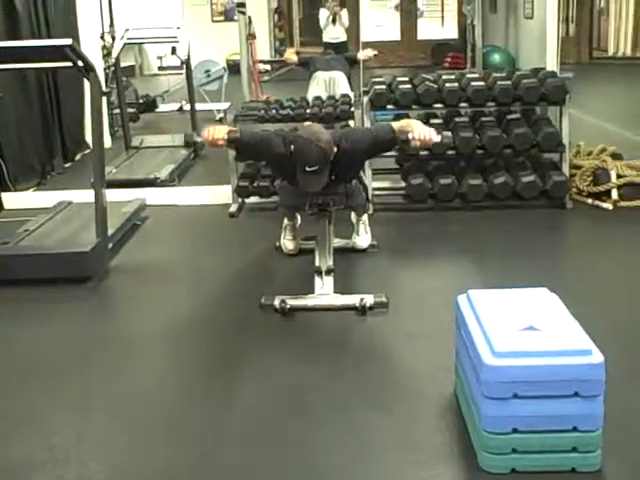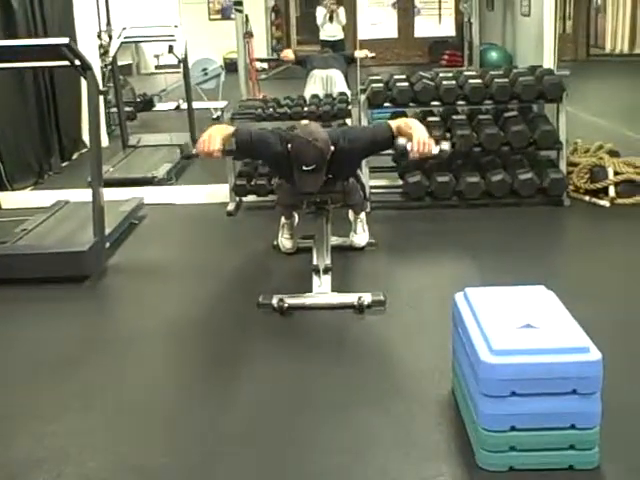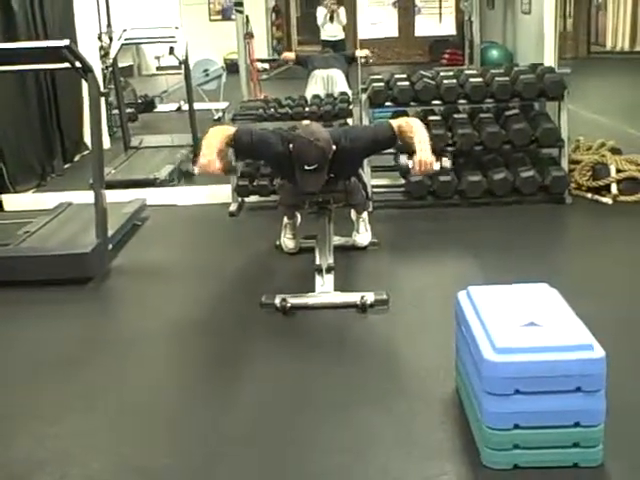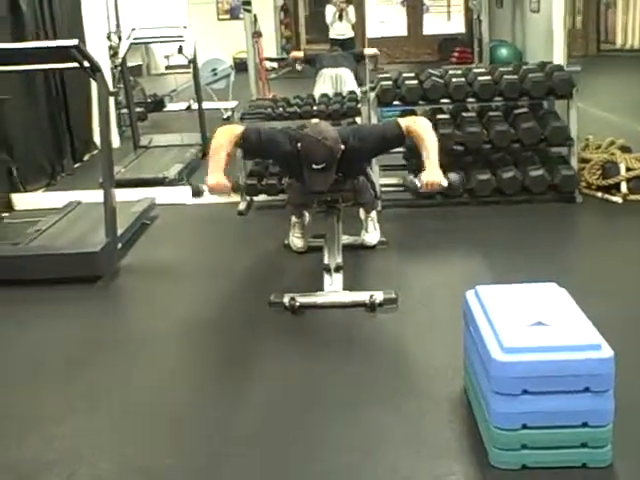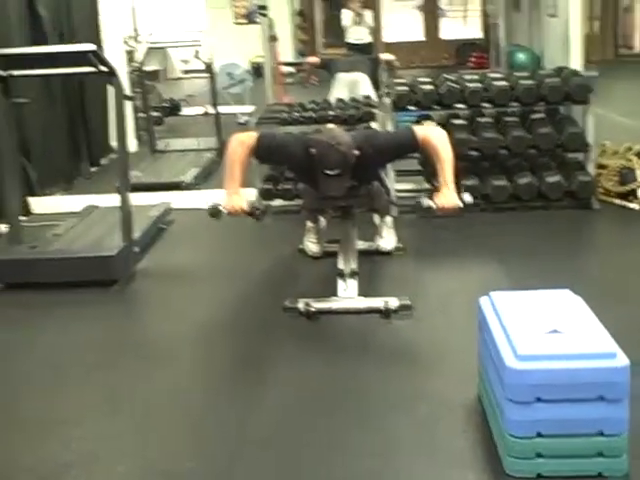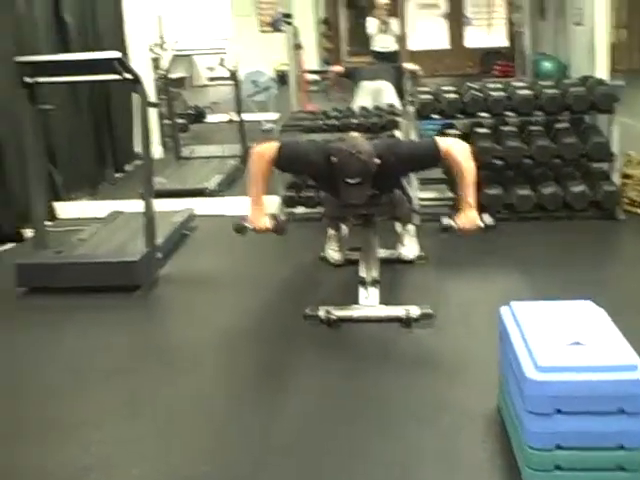
dt=0.1s
person 1, frame 1
left shoulder: (353, 144)
right shoulder: (277, 147)
left elbow: (405, 127)
right elbow: (227, 134)
left wrist: (421, 130)
right wrist: (215, 133)
left hip: (344, 183)
left knee: (358, 203)
right knee: (289, 204)
left ankle: (360, 218)
right ankle: (290, 222)
person 1, frame 2
left shoulder: (350, 143)
right shoulder: (275, 146)
left elbow: (406, 124)
right elbow: (221, 131)
left wrist: (420, 136)
right wrist: (210, 140)
left hip: (341, 180)
left knee: (356, 201)
right knee: (286, 203)
left ankle: (358, 216)
right ankle: (288, 220)
person 1, frame 3
left shoulder: (351, 143)
right shoulder: (277, 146)
left elbow: (407, 123)
right elbow: (222, 132)
left wrist: (423, 150)
right wrist: (209, 155)
left hip: (343, 180)
left knee: (357, 199)
right knee: (288, 203)
left ankle: (360, 216)
right ankle: (291, 220)
person 1, frame 4
left shoulder: (359, 141)
right shoulder: (285, 145)
left elbow: (418, 123)
right elbow: (227, 132)
left wrist: (432, 167)
right wrist: (216, 172)
left hip: (350, 178)
right hip: (300, 177)
left knee: (366, 198)
right knee: (296, 202)
left ankle: (369, 215)
right ankle: (299, 219)
person 1, frame 5
left shoulder: (373, 147)
right shoulder: (299, 150)
left elbow: (433, 133)
right elbow: (241, 140)
left wrist: (447, 188)
right wrist: (233, 192)
left hip: (365, 183)
left knee: (380, 202)
left ankle: (383, 220)
right ankle: (314, 224)
person 1, frame 6
left shoulder: (394, 155)
right shoulder: (320, 159)
left elbow: (457, 147)
right elbow: (261, 151)
left wrist: (468, 208)
right wrist: (257, 209)
left hip: (387, 192)
left ankle: (406, 228)
right ankle: (335, 231)
